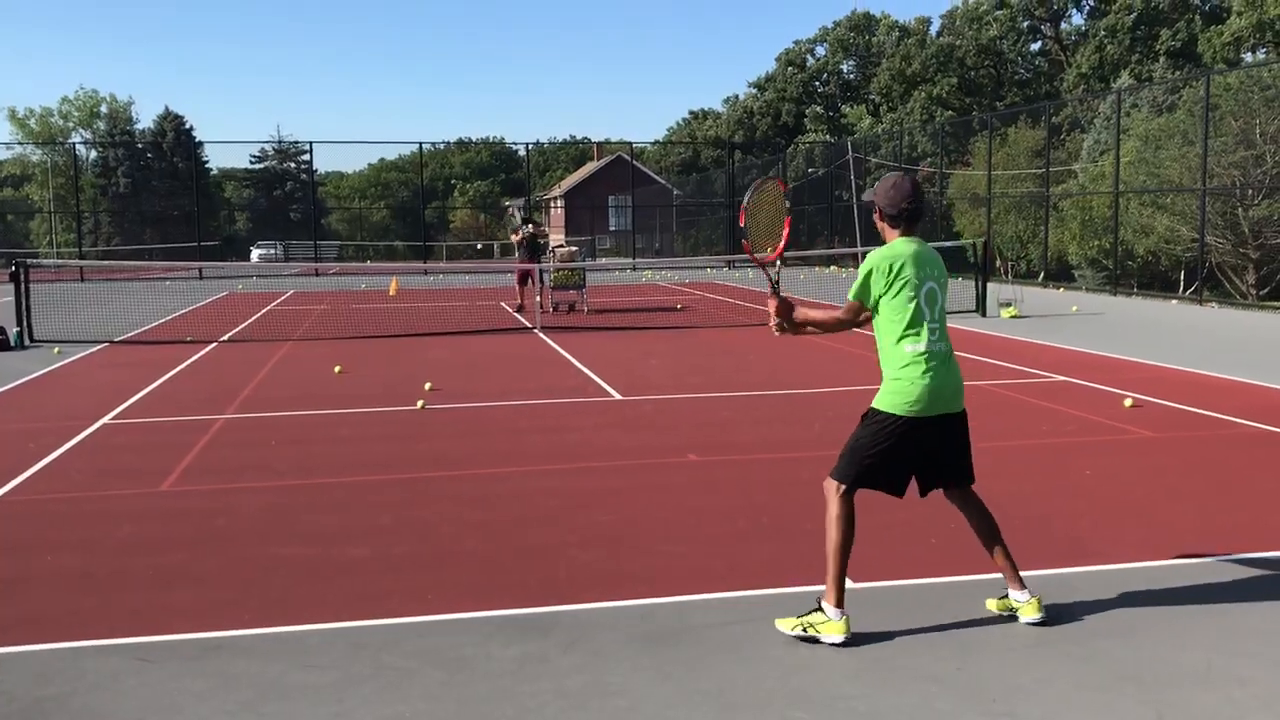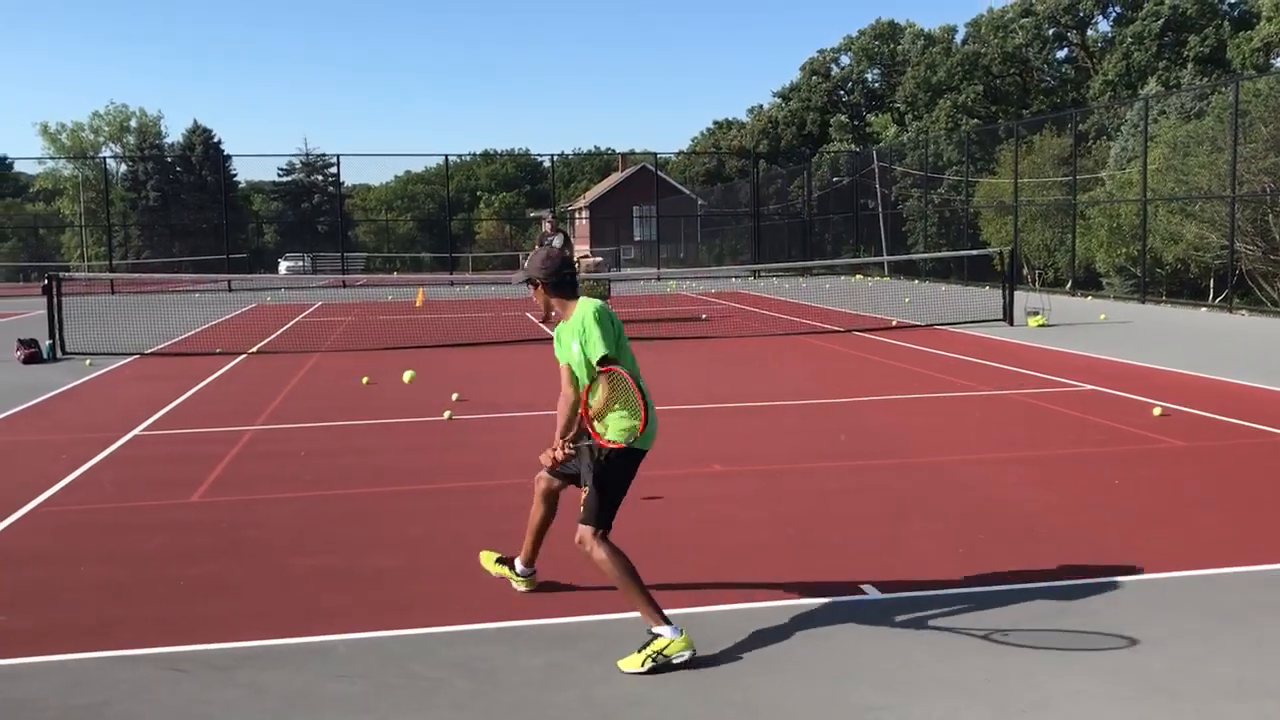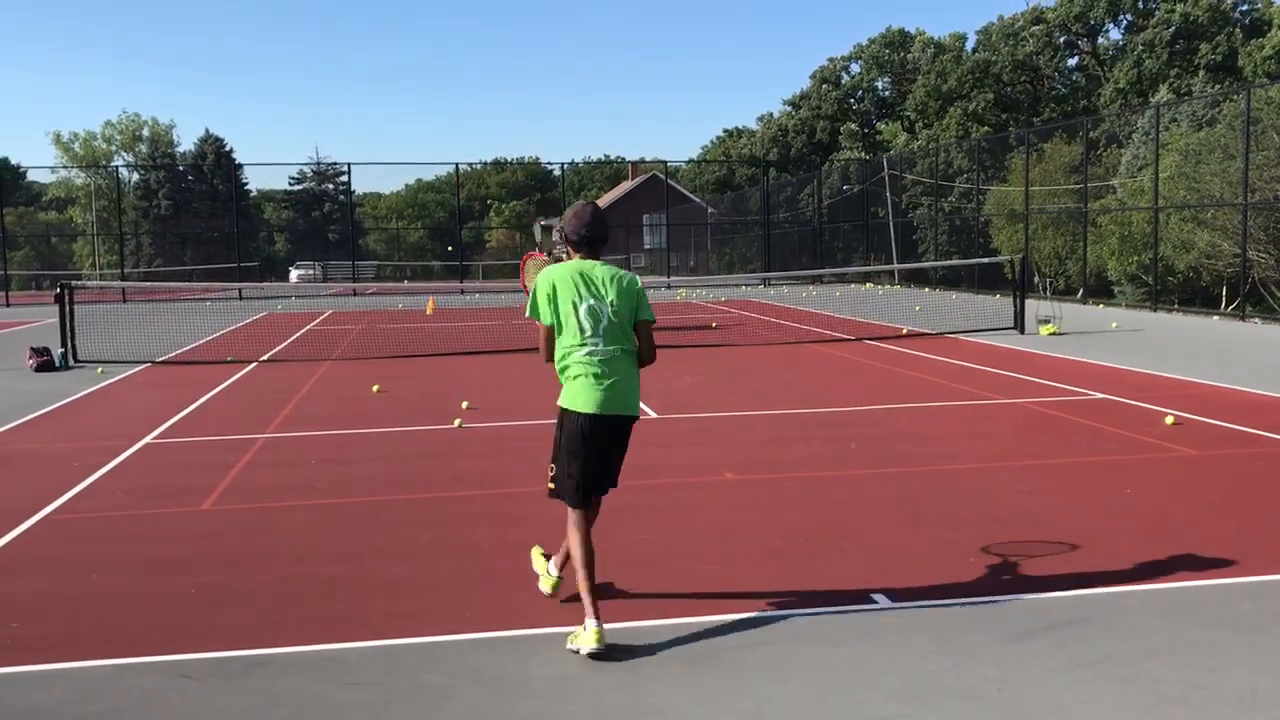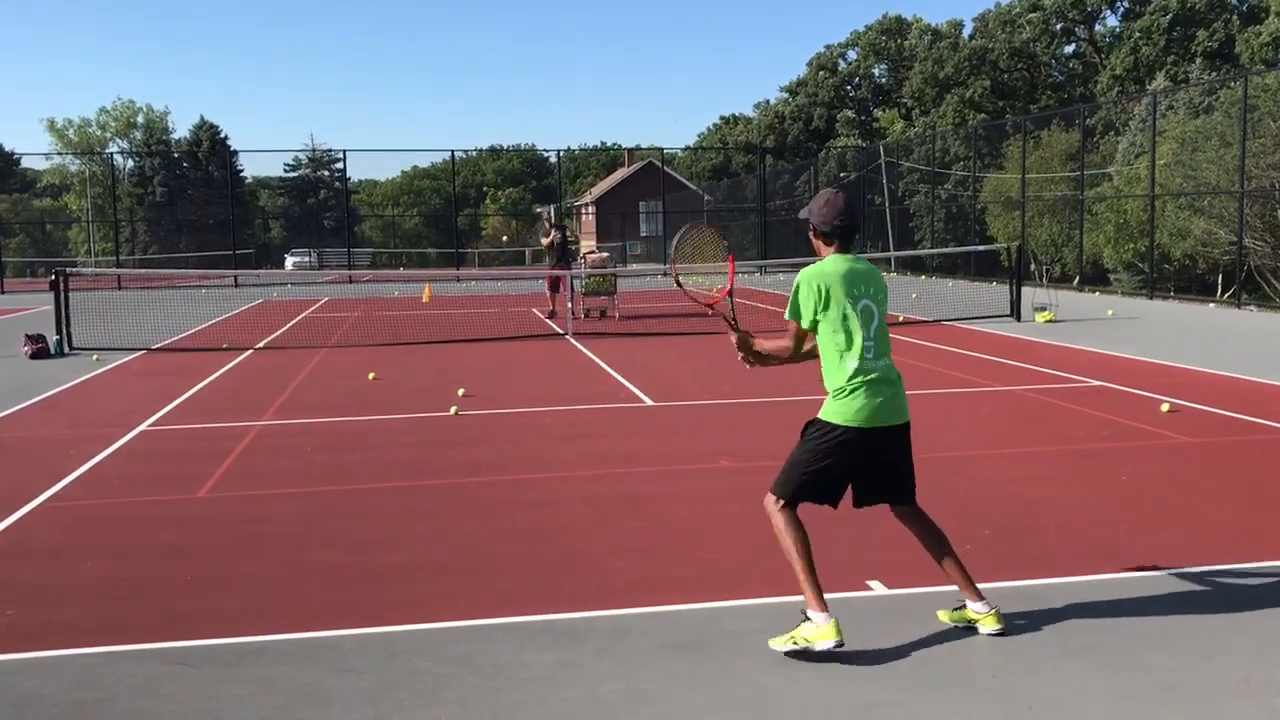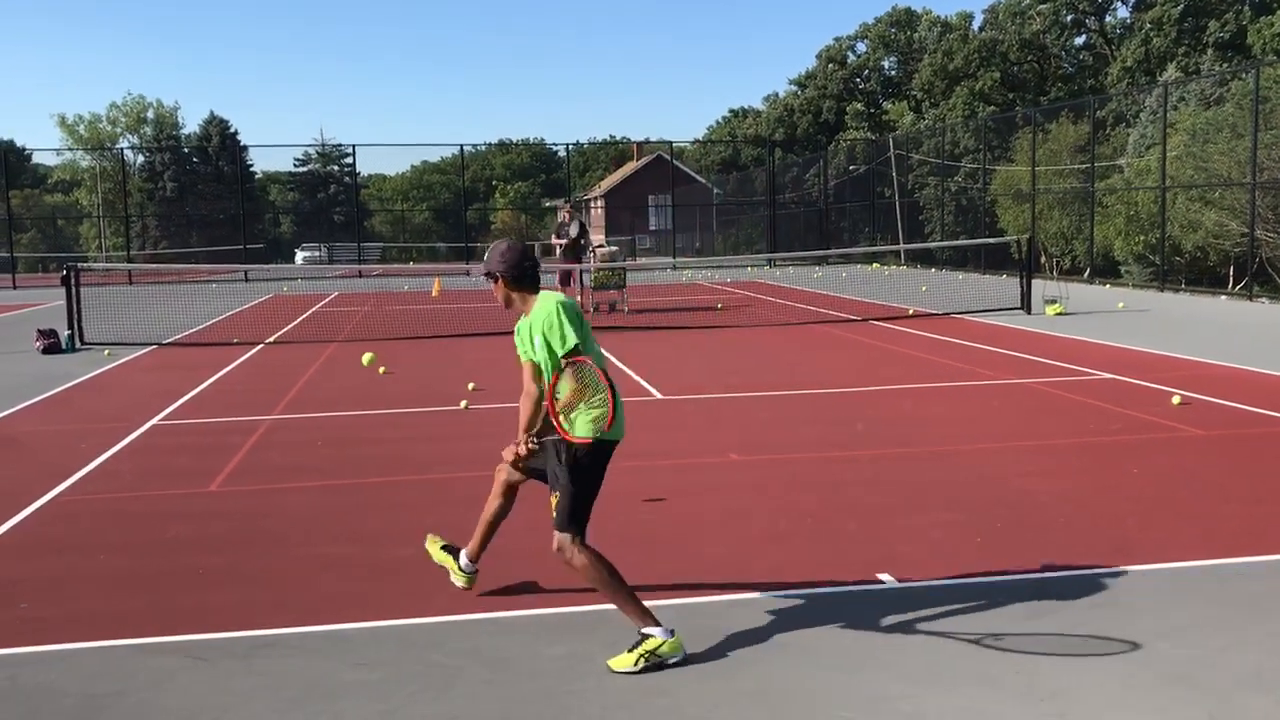
dt=1s
person 1, frame 1
left shoulder: (881, 260)
right shoulder: (933, 258)
left elbow: (847, 316)
left wrist: (794, 314)
right wrist: (804, 322)
left hip: (903, 398)
right hip: (947, 396)
left knee: (838, 487)
right knee: (961, 491)
left ankle: (831, 612)
right ankle: (1021, 595)
person 1, frame 2
left shoulder: (590, 315)
right shoulder: (564, 329)
right elbow: (569, 397)
left wrist: (573, 437)
right wrist: (559, 441)
left knee: (589, 535)
right knee: (546, 482)
left ankle: (669, 636)
right ankle: (523, 568)
person 1, frame 3
left shoulder: (551, 278)
right shoulder: (629, 282)
left elbow: (546, 352)
right elbow: (647, 353)
left hip: (582, 402)
right hip: (625, 404)
left knee: (577, 510)
right knee: (588, 494)
left ankle: (591, 625)
right ankle: (555, 568)
person 1, frame 4
left shoulder: (813, 277)
right shoulder: (873, 276)
left elbow: (792, 345)
left wrist: (750, 346)
right wrist: (766, 356)
left hip: (846, 415)
right hip: (892, 411)
left knee: (778, 503)
right knee: (907, 508)
left ankle: (819, 620)
right ankle: (978, 605)
person 1, frame 5
left shoulder: (555, 307)
right shoulder: (524, 325)
right elbow: (533, 392)
left wrist: (530, 436)
right wrist: (523, 438)
left knee: (568, 543)
right knee: (507, 475)
left ankle: (658, 636)
right ankle: (467, 563)
